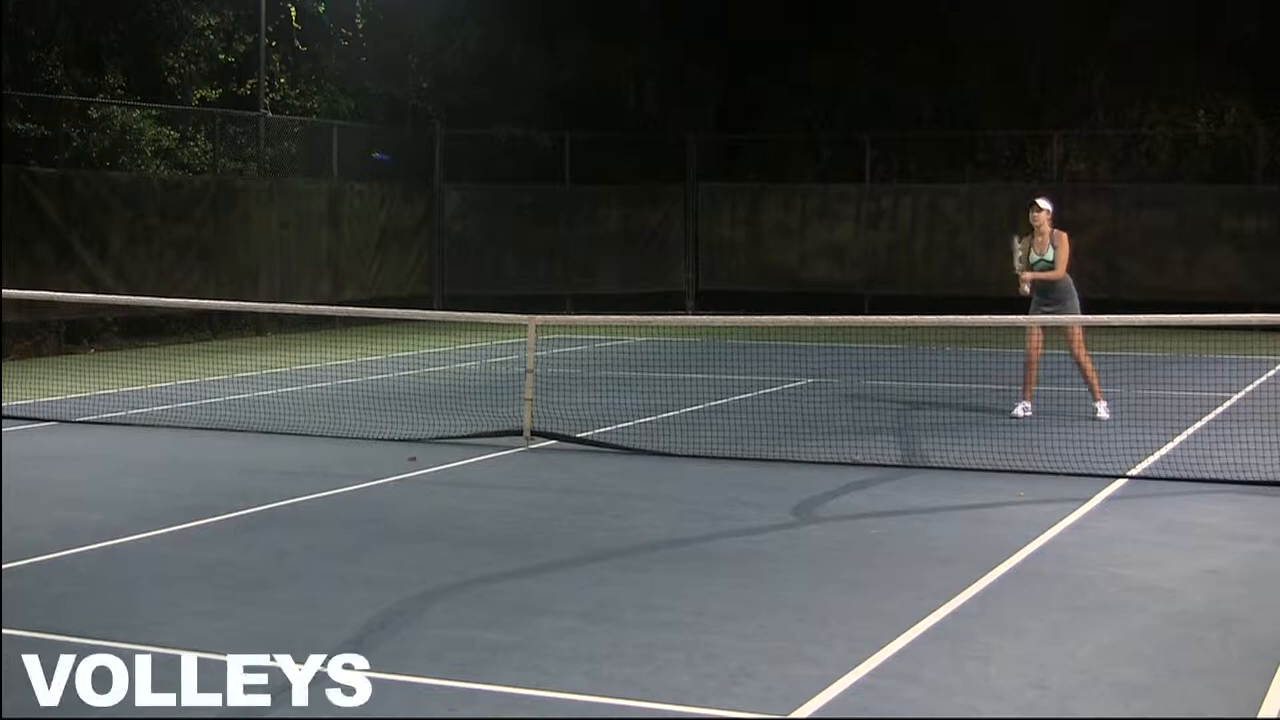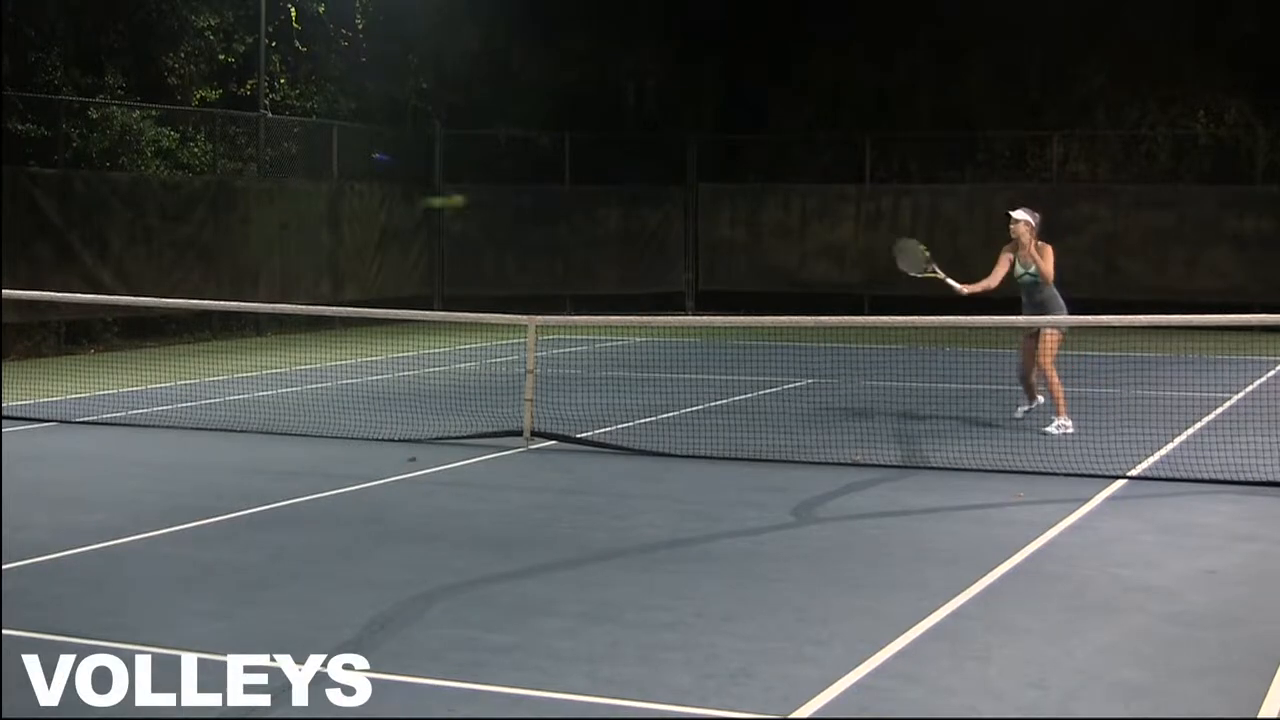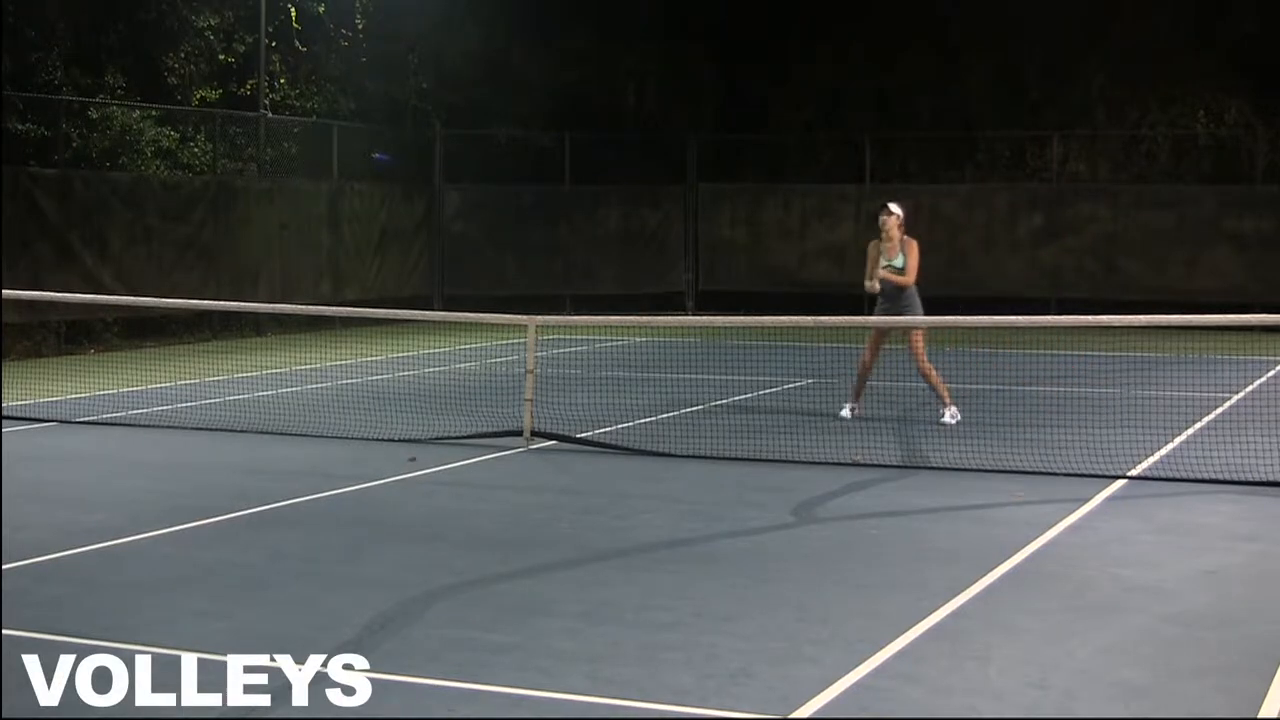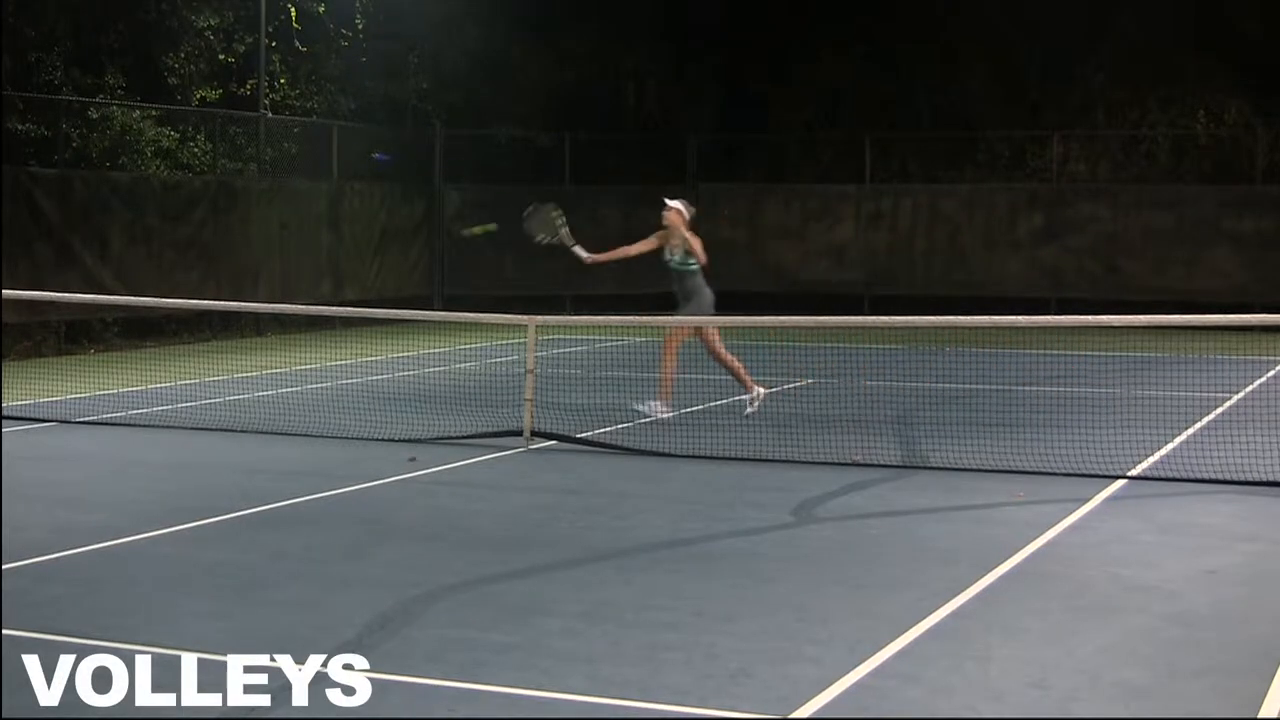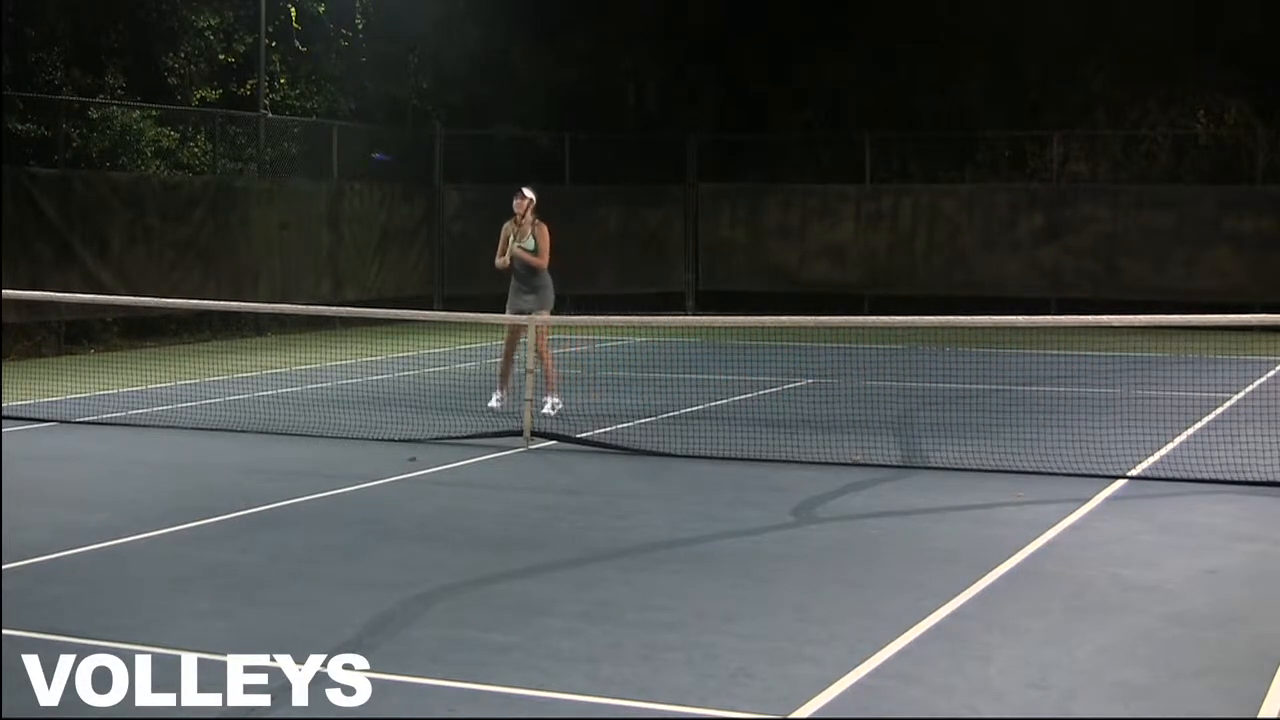
dt=1s
person 1, frame 1
left shoulder: (1060, 237)
right shoulder: (1025, 242)
left elbow: (1060, 273)
right elbow: (1027, 276)
left wrist: (1031, 275)
right wrist: (1024, 284)
left hip: (1065, 300)
right hip: (1040, 301)
left knee: (1079, 354)
right knee: (1031, 354)
left ankle: (1100, 402)
right ankle: (1026, 403)
person 1, frame 2
left shoulder: (1044, 249)
right shoulder: (1009, 251)
left elbow: (1049, 279)
right elbow: (993, 280)
left wrist: (1033, 255)
right wrist: (968, 288)
left hip: (1053, 311)
right hip: (1029, 313)
left knee: (1045, 365)
right knee: (1024, 371)
left ankle: (1063, 420)
right ankle: (1033, 397)
person 1, frame 3
left shoulder: (910, 245)
right shoulder: (874, 245)
left elbow: (910, 280)
right elbow: (870, 280)
left wrist: (885, 274)
right wrist: (871, 284)
left hip: (908, 306)
right hip: (884, 306)
left knee: (921, 363)
right knee: (866, 361)
left ankle: (949, 407)
right ankle: (854, 404)
person 1, frame 4
left shoulder: (690, 238)
right shoulder: (663, 236)
left elbow: (702, 260)
right elbow: (632, 249)
left wrist: (687, 238)
right wrist: (597, 257)
left hip: (697, 300)
right hip: (691, 302)
left knee: (668, 348)
right knee: (717, 351)
left ankle: (662, 403)
right ankle: (753, 390)
person 1, frame 5
left shoulder: (540, 228)
right shoulder: (508, 227)
left elbow: (543, 263)
right elbow: (498, 260)
left wrist: (518, 253)
right wrist: (503, 262)
left hip: (540, 290)
right hip: (517, 289)
left knee: (540, 344)
right knee: (510, 344)
left ankle: (553, 397)
right ankle: (501, 393)
